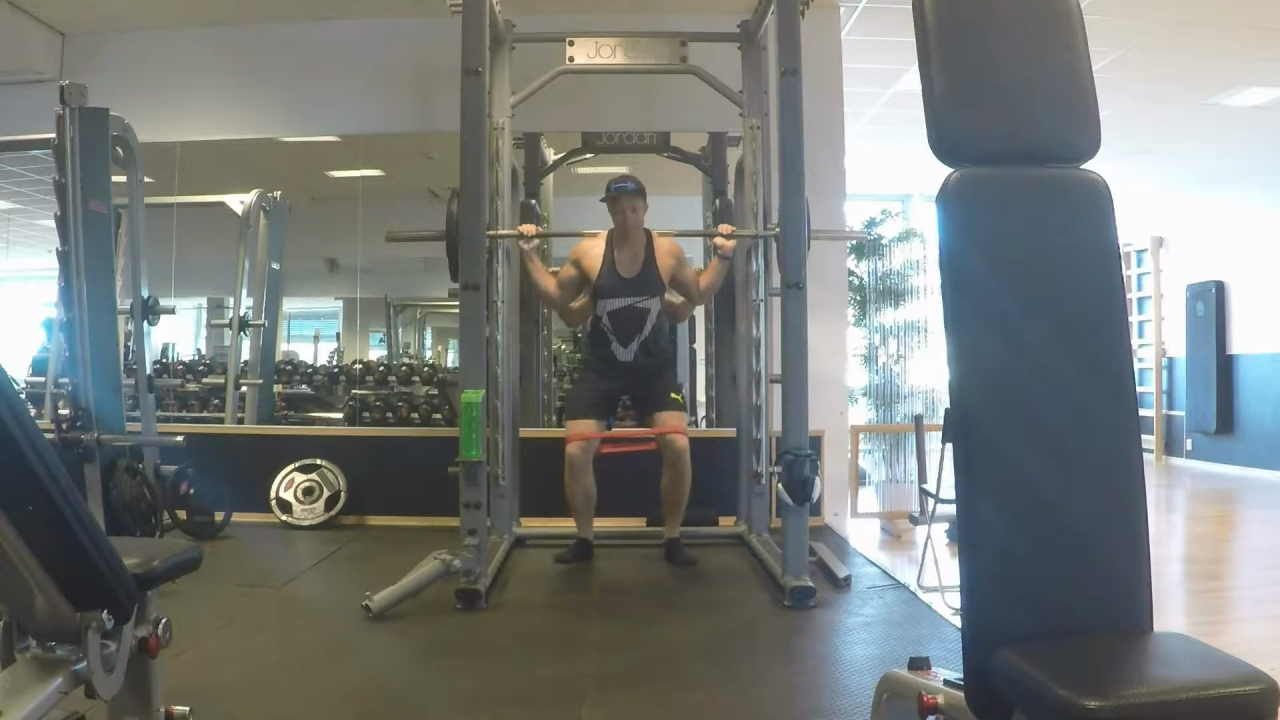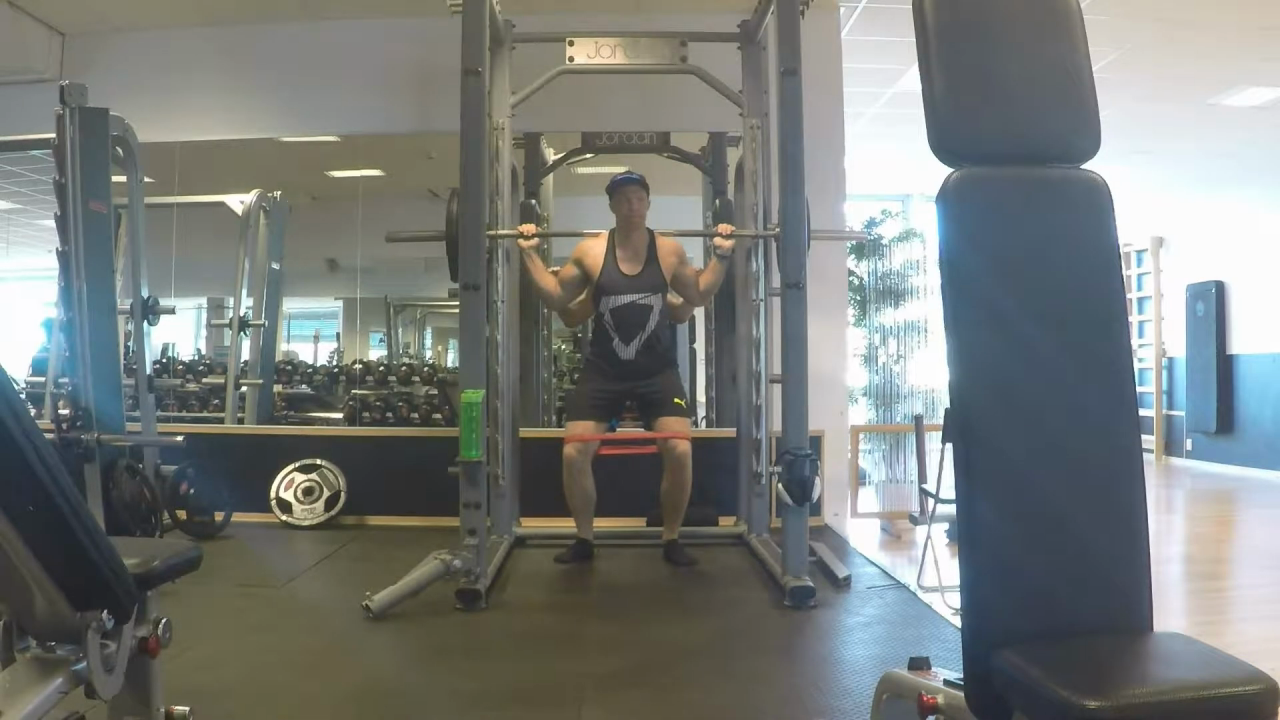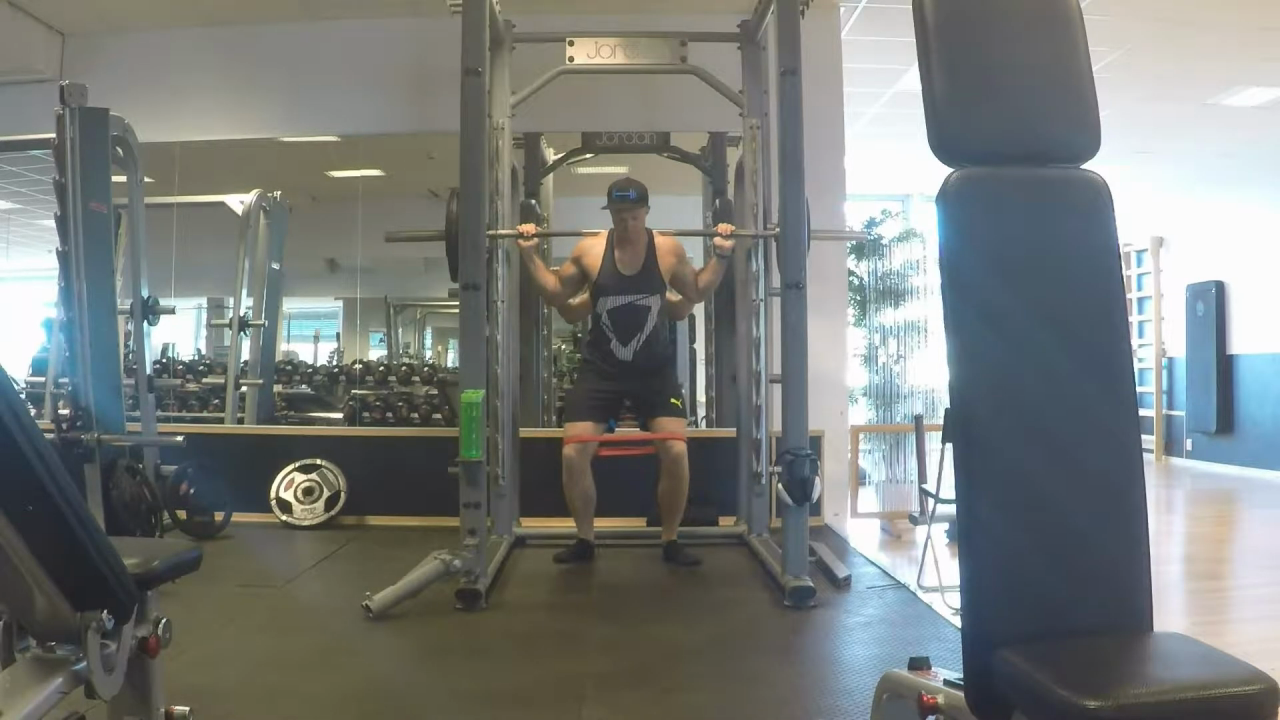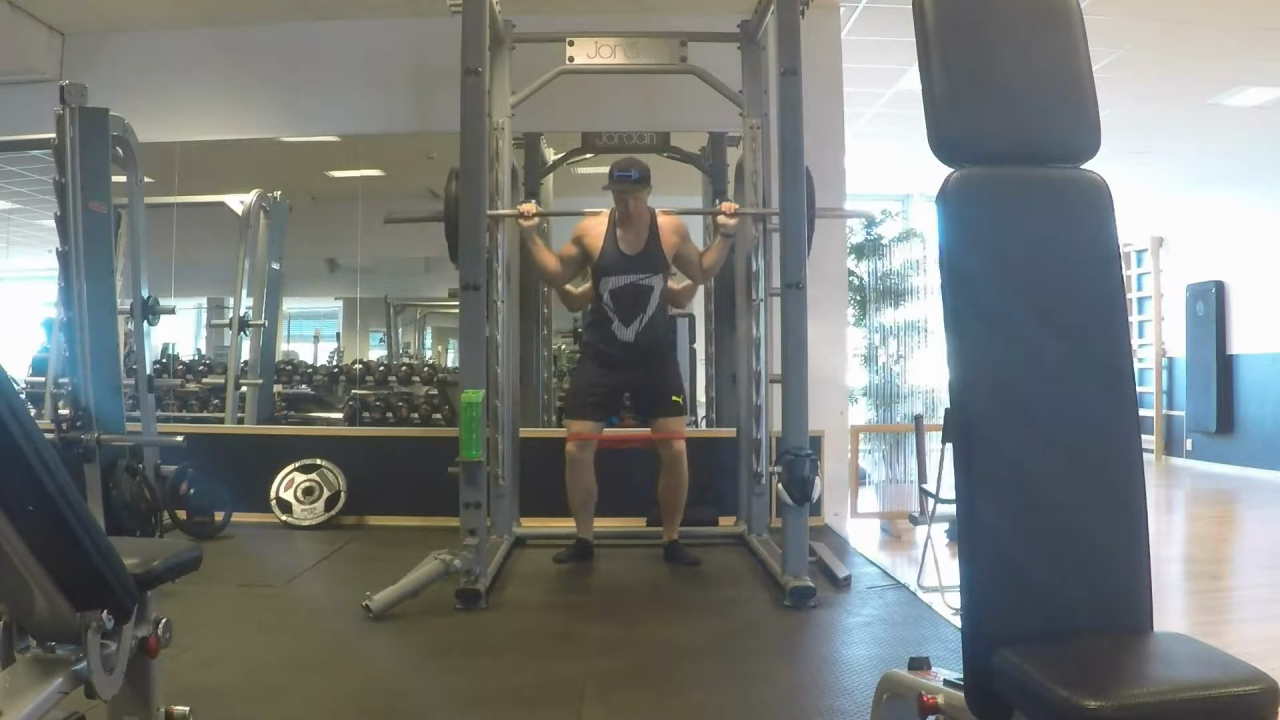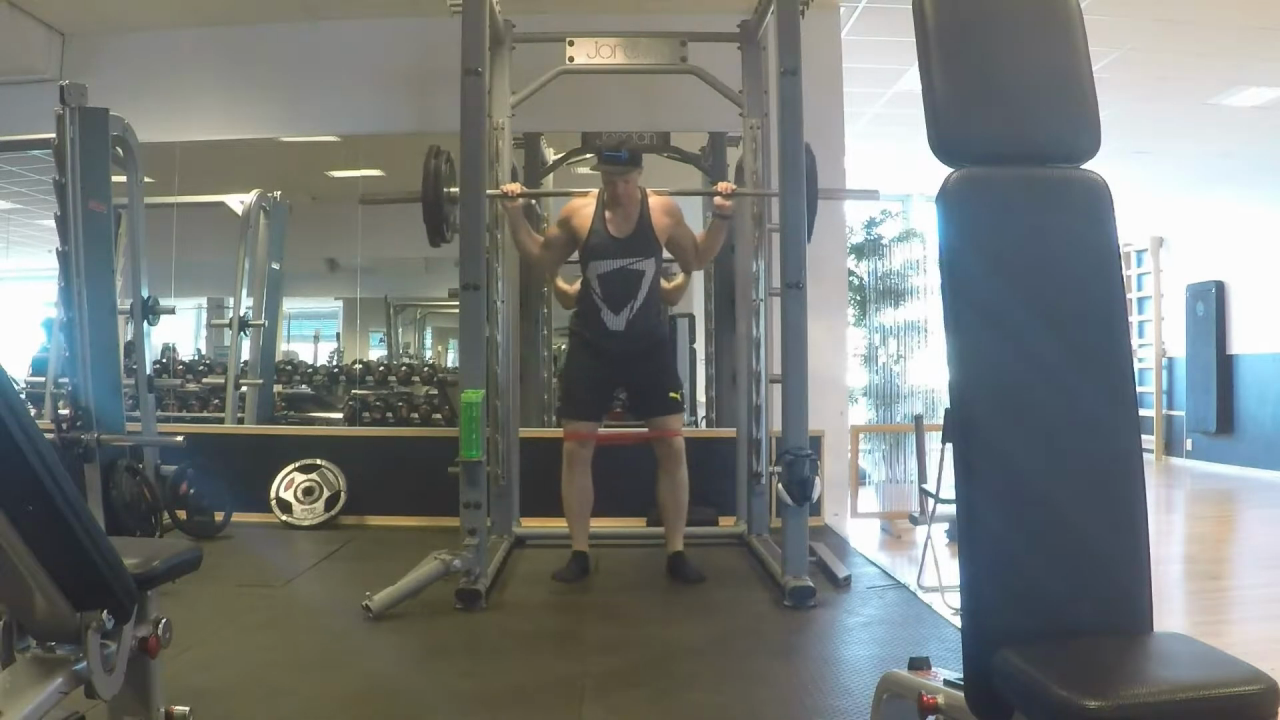
dt=1s
person 1, frame 1
left shoulder: (668, 251)
right shoulder: (587, 252)
left elbow: (698, 295)
right elbow: (557, 298)
left wrist: (723, 255)
right wrist: (530, 254)
left hip: (654, 368)
right hip: (600, 369)
left knee: (677, 447)
right knee: (576, 453)
left ankle: (672, 539)
right ankle: (584, 539)
person 1, frame 2
left shoulder: (670, 251)
right shoulder: (589, 251)
left elbow: (698, 296)
right elbow: (556, 298)
left wrist: (721, 255)
right wrist: (530, 253)
left hip: (657, 370)
right hip: (603, 370)
left knee: (680, 452)
right knee: (574, 454)
left ankle: (671, 540)
right ankle: (584, 539)
person 1, frame 3
left shoulder: (669, 250)
right shoulder: (588, 251)
left elbow: (696, 293)
right elbow: (556, 295)
left wrist: (721, 255)
right wrist: (530, 254)
left hip: (655, 369)
right hip: (600, 369)
left knee: (675, 452)
right knee: (573, 455)
left ankle: (670, 540)
right ankle: (584, 539)
person 1, frame 4
left shoulder: (671, 230)
right shoulder: (590, 230)
left elbow: (701, 273)
right elbow: (557, 276)
left wrist: (725, 234)
right wrist: (531, 235)
left hip: (656, 356)
right hip: (600, 356)
left knee: (674, 449)
right knee: (578, 450)
left ankle: (671, 540)
right ankle: (584, 539)
person 1, frame 5
left shoulder: (664, 211)
right shoulder: (577, 212)
left elbow: (697, 260)
right elbow: (543, 261)
left wrist: (722, 216)
right wrist: (515, 214)
left hip: (650, 345)
right hip: (591, 347)
left knee: (672, 448)
right knee: (576, 449)
left ankle: (676, 553)
right ankle: (579, 552)
